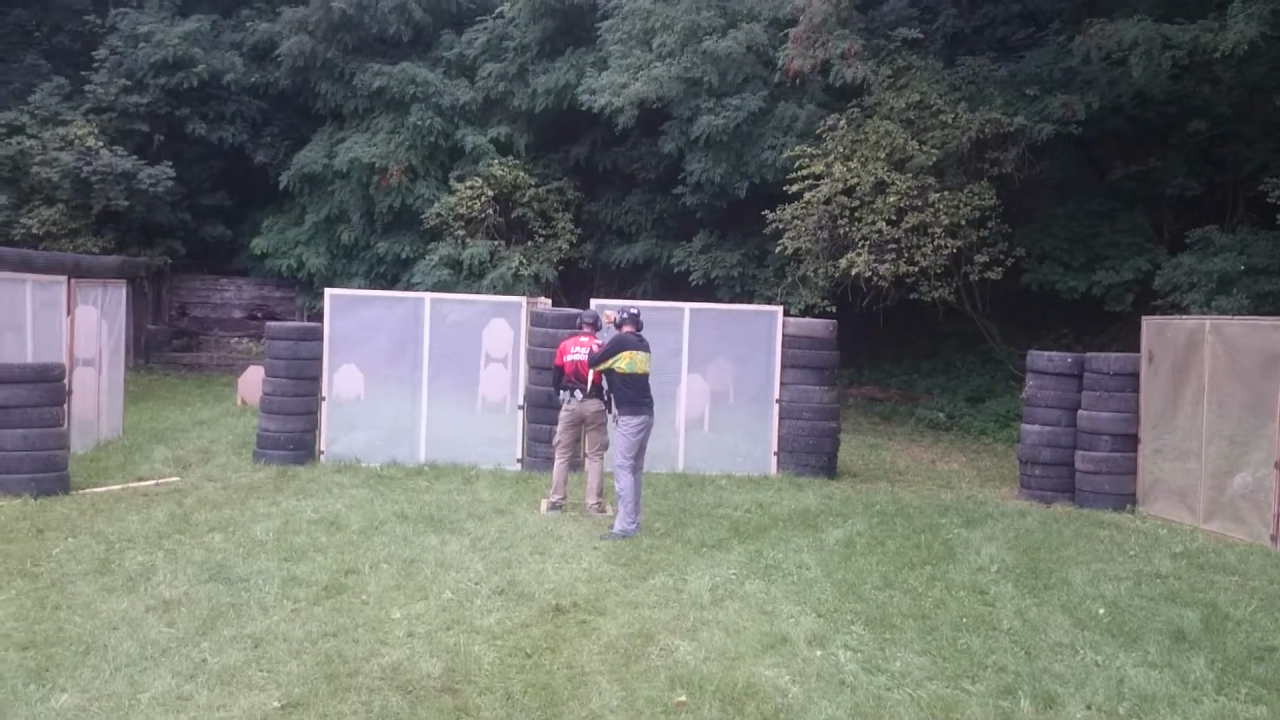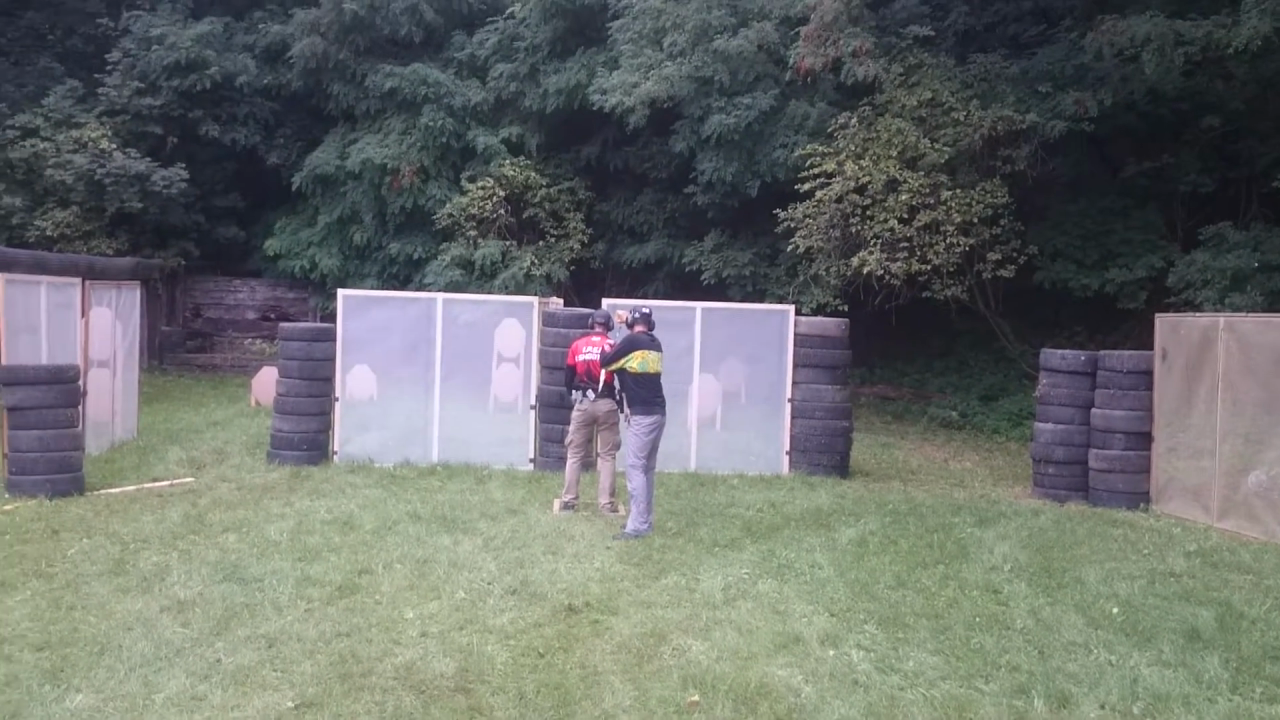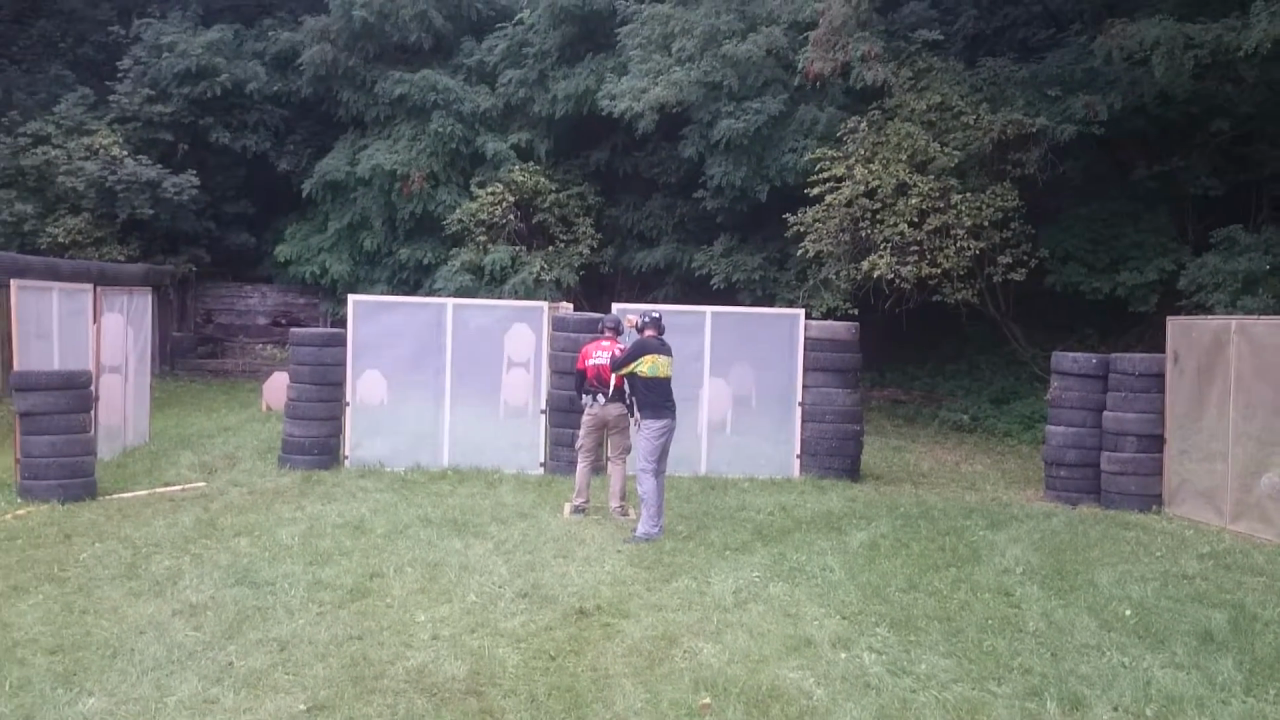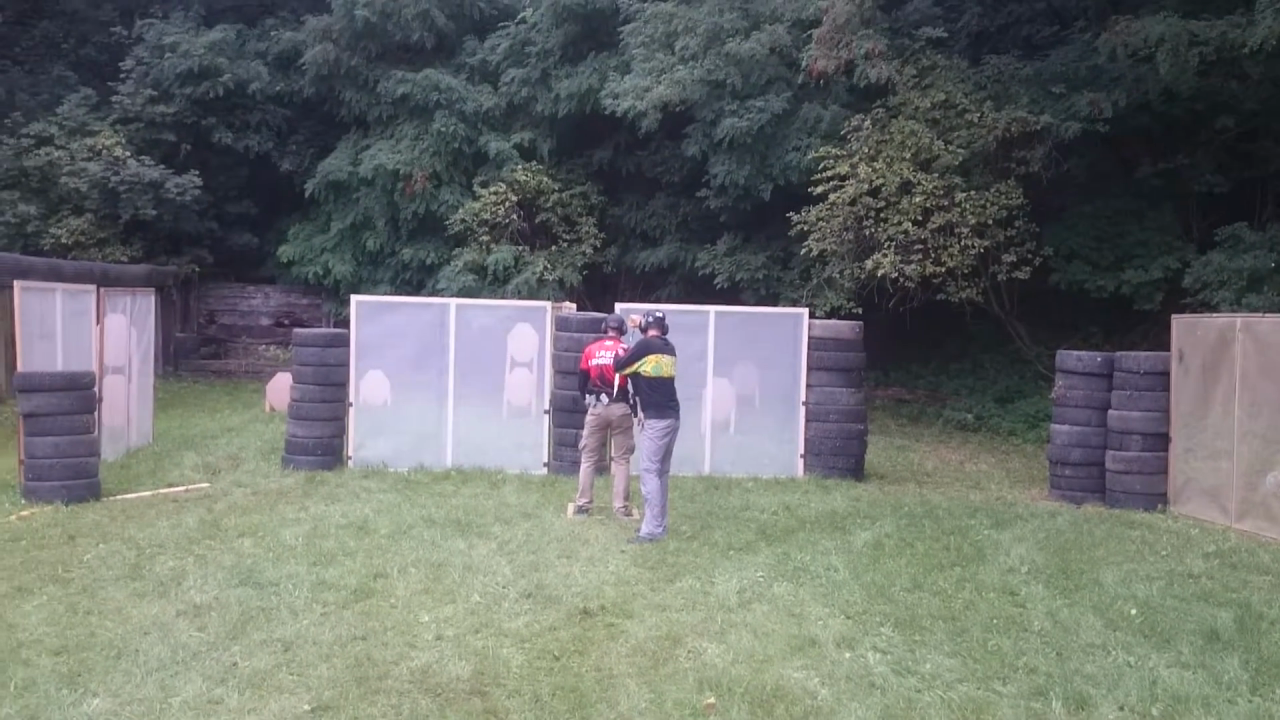
dt=0.1s
person 1, frame 1
left shoulder: (620, 341)
right shoulder: (643, 344)
left elbow: (593, 363)
left wrist: (597, 349)
left hip: (631, 414)
right hip: (645, 412)
left knee: (623, 468)
right knee: (635, 469)
left ankle: (625, 526)
right ankle: (632, 520)
person 1, frame 2
left shoulder: (632, 340)
right shoulder: (655, 343)
left elbow: (605, 362)
left wrist: (609, 349)
left hip: (643, 414)
right hip: (657, 412)
left knee: (635, 468)
right knee: (647, 468)
left ankle: (638, 526)
right ankle: (644, 520)
person 1, frame 3
left shoulder: (642, 345)
right shoulder: (665, 348)
left elbow: (614, 367)
left wrist: (619, 354)
left hip: (653, 418)
right hip: (668, 416)
left knee: (646, 471)
right knee: (657, 472)
left ankle: (648, 530)
right ankle: (655, 524)
person 1, frame 4
left shoulder: (646, 345)
right shoulder: (669, 348)
left elbow: (618, 367)
left wrist: (623, 353)
left hip: (657, 418)
right hip: (671, 416)
left knee: (650, 471)
right knee: (661, 472)
left ankle: (652, 530)
right ankle: (659, 524)
person 2, frame 1
left shoulder: (565, 345)
right shoulder: (600, 346)
left elbow: (556, 376)
left hip: (570, 403)
right hip: (595, 404)
left knee: (562, 454)
right knee: (595, 455)
left ankle: (556, 501)
right ankle: (594, 503)
person 2, frame 2
left shoulder: (577, 345)
right shoulder: (612, 346)
left elbow: (568, 376)
left hip: (583, 403)
right hip: (607, 404)
left knee: (575, 454)
right knee: (607, 455)
left ankle: (568, 501)
right ankle: (607, 503)
person 2, frame 3
left shoulder: (587, 350)
right shoulder: (622, 350)
left elbow: (578, 381)
right wrist: (633, 406)
left hip: (593, 407)
right hip: (617, 408)
left knee: (585, 458)
right knee: (618, 459)
left ankle: (579, 504)
right ankle: (617, 506)
person 2, frame 4
left shoulder: (590, 350)
right shoulder: (626, 350)
left elbow: (582, 381)
left hip: (596, 407)
right hip: (620, 408)
left knee: (589, 458)
right knee: (621, 459)
left ankle: (582, 504)
right ankle: (621, 506)
